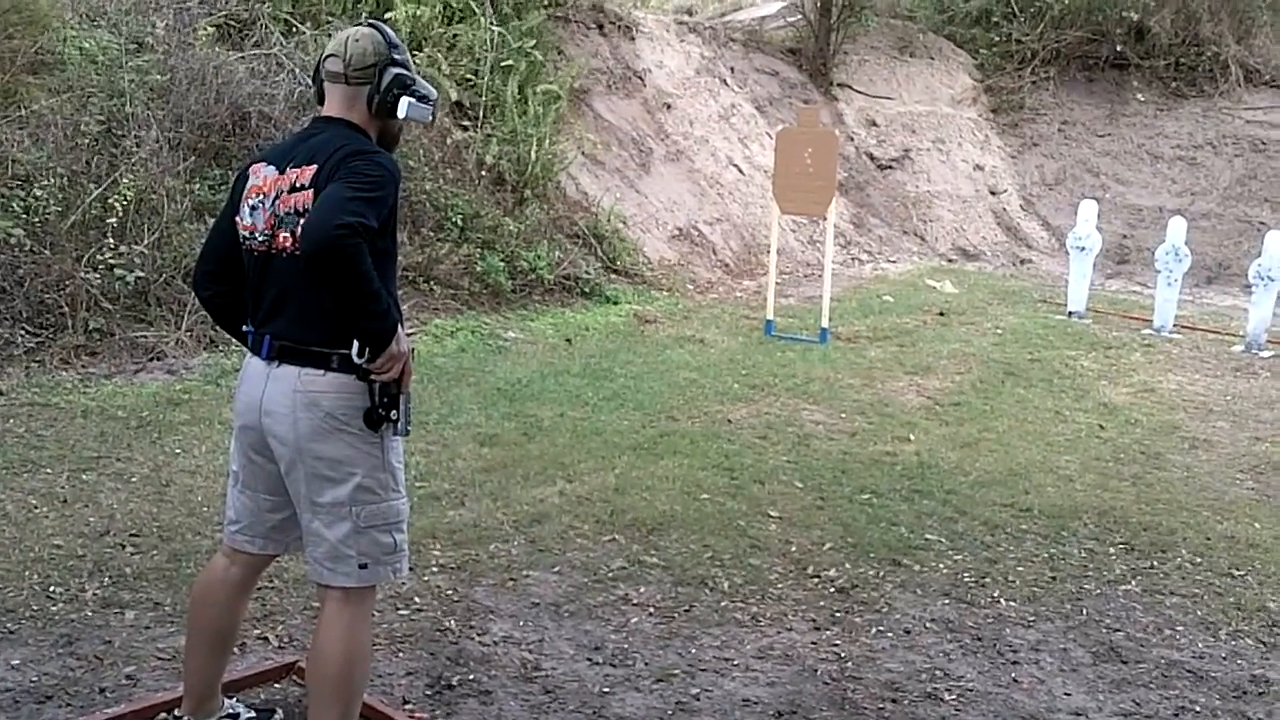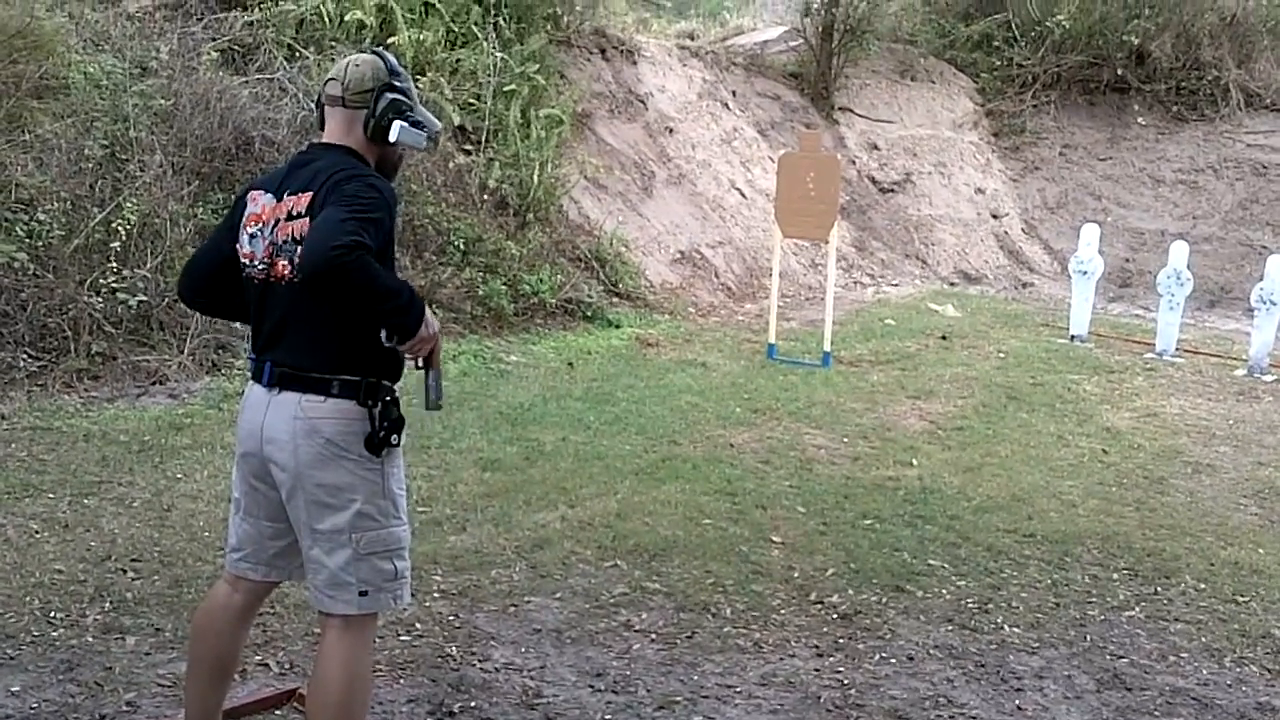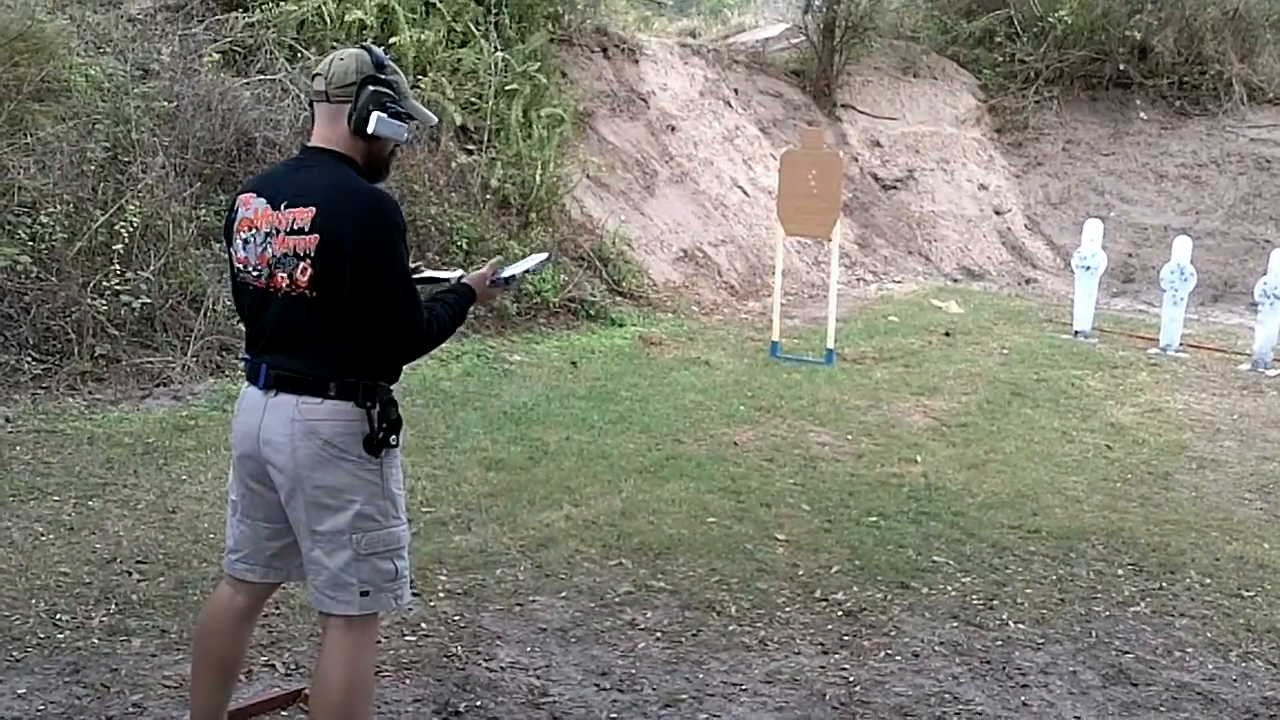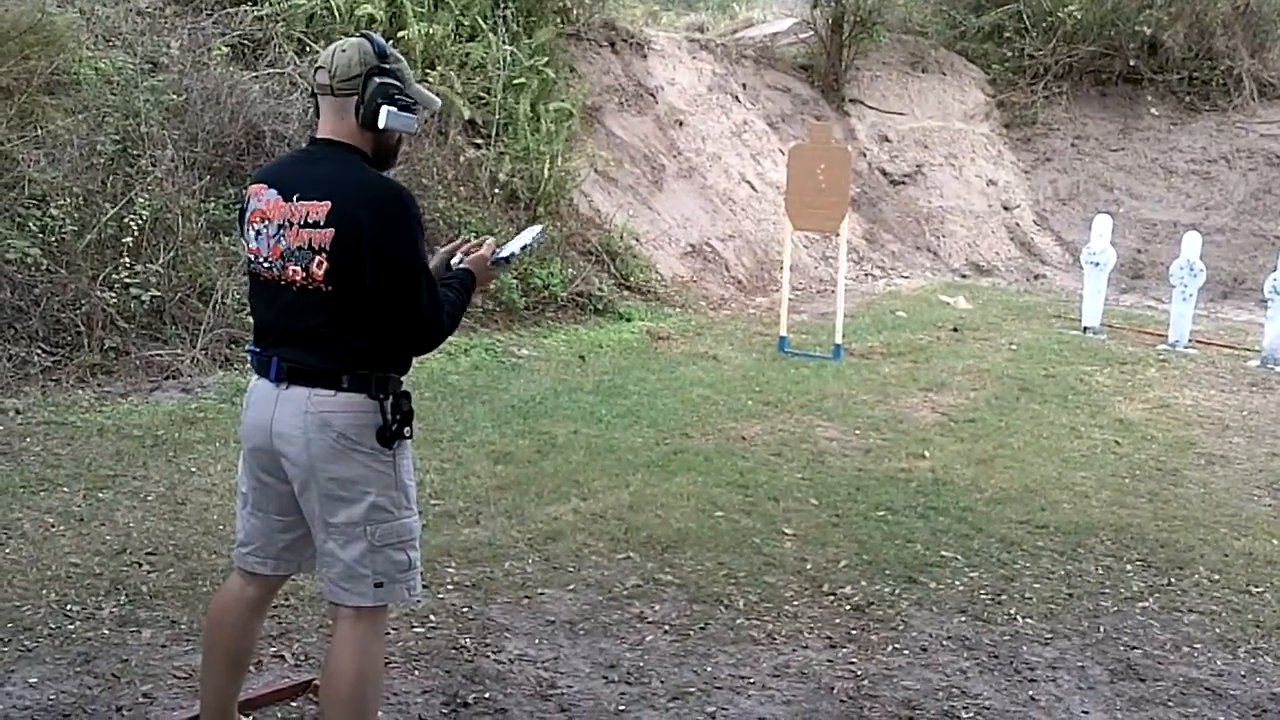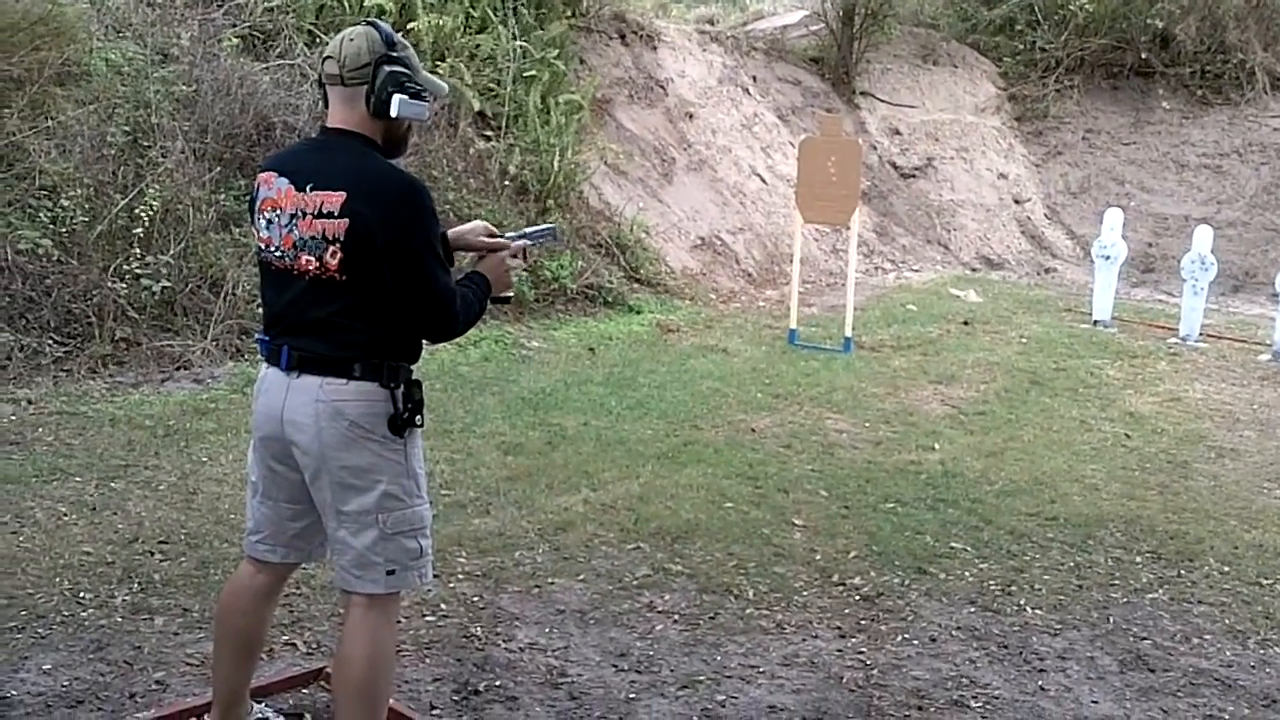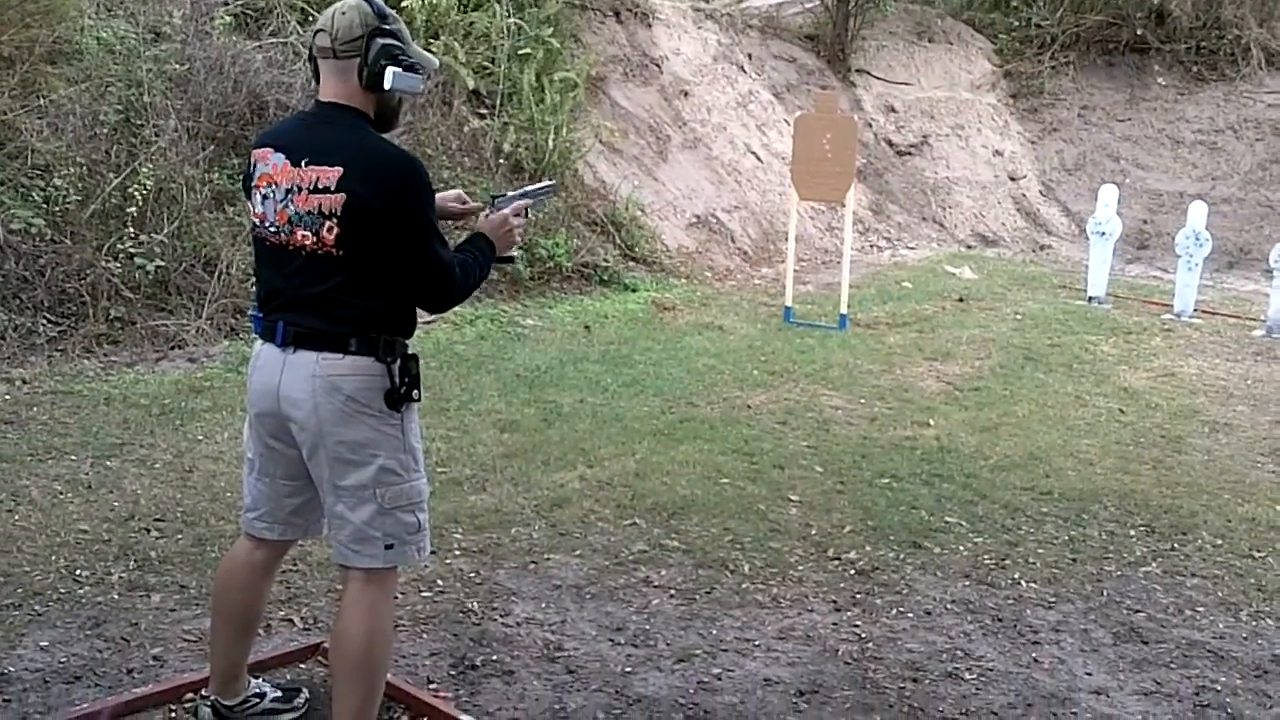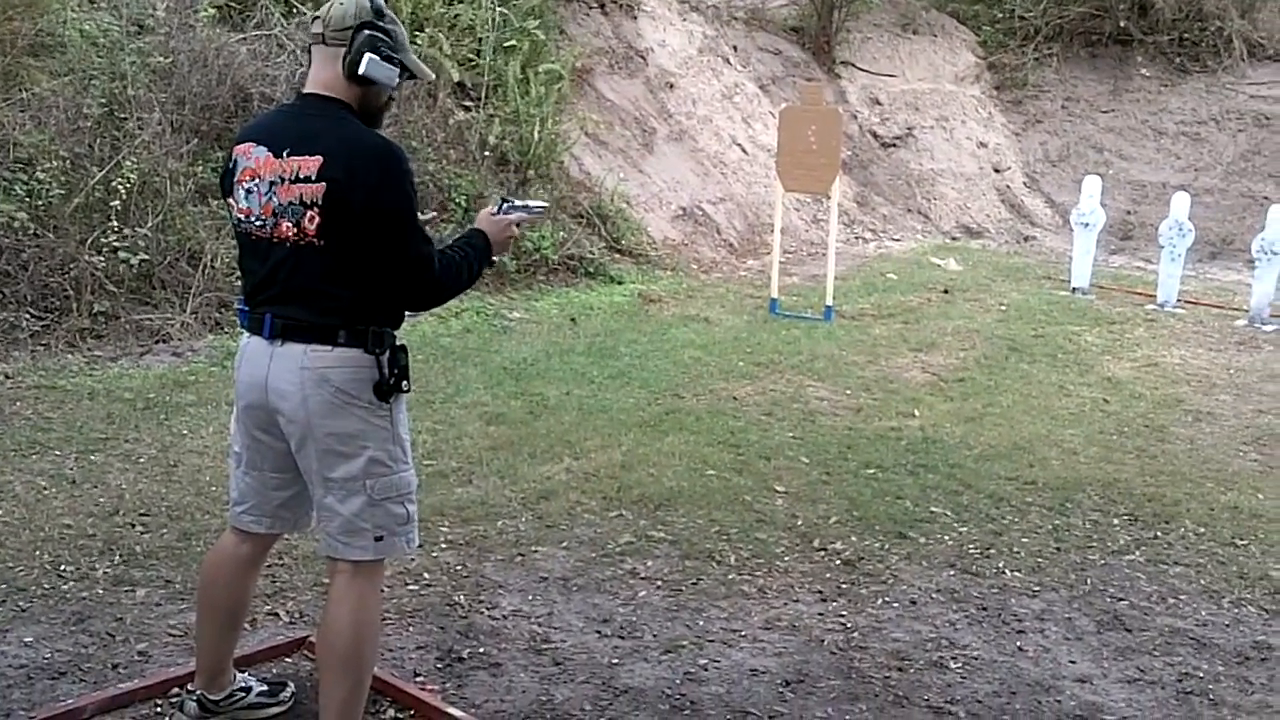
dt=0.4s
person 1, frame 1
left shoulder: (263, 165)
right shoulder: (367, 162)
left elbow: (212, 278)
right elbow: (331, 240)
right wrist: (383, 329)
left hip: (258, 382)
right hip: (332, 397)
left knee: (240, 553)
right knee: (349, 587)
person 1, frame 2
left shoulder: (264, 190)
right shoulder: (362, 186)
left elbow: (198, 287)
right elbow: (335, 264)
right wrist: (409, 315)
left hip: (263, 406)
right hip: (335, 423)
left knee: (242, 580)
right knee: (350, 613)
person 1, frame 3
left shoulder: (252, 196)
right shoulder: (365, 206)
right elbow: (399, 339)
right wrist: (464, 294)
left hip: (257, 409)
right hip: (334, 427)
left knee: (242, 583)
right knee: (351, 612)
person 1, frame 4
left shoulder: (263, 187)
right shoulder: (380, 199)
right elbow: (417, 331)
left wrist: (427, 268)
right wrist: (464, 278)
left hip: (268, 401)
right hip: (345, 418)
left knee: (253, 574)
right knee: (361, 606)
person 1, frame 5
left shoulder: (274, 174)
right shoulder: (393, 190)
right elbow: (436, 319)
left wrist: (445, 241)
right wrist: (483, 282)
left hip: (278, 389)
right hip: (355, 405)
left knee: (264, 562)
right knee: (374, 595)
person 1, frame 6
left shoulder: (267, 149)
right shoulder: (390, 168)
right elbow: (436, 289)
left wrist: (425, 212)
right wrist: (486, 242)
left hip: (273, 364)
right hip: (351, 382)
left knee: (260, 537)
right knee: (370, 570)
person 1, frame 7
left shoulder: (248, 142)
right shoulder: (370, 154)
right elbow: (416, 285)
right wrist: (482, 241)
left hip: (259, 357)
right hip: (338, 373)
left knee: (246, 530)
right knee: (358, 562)
